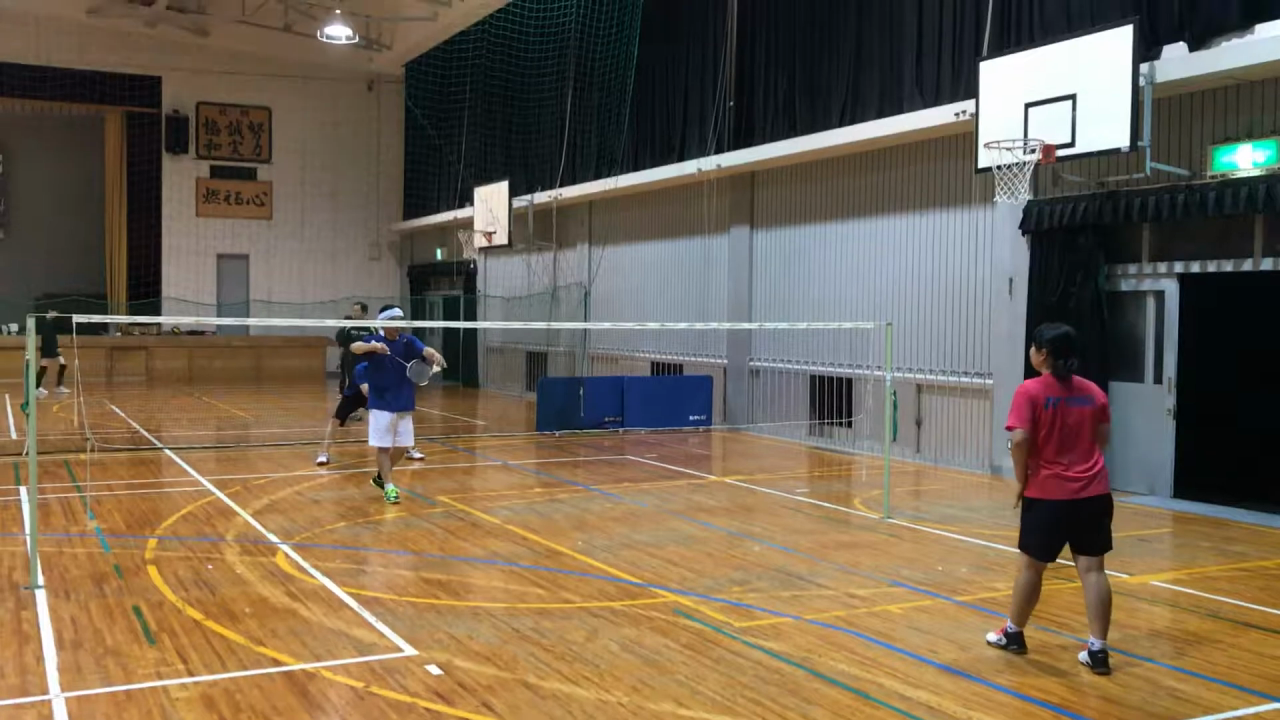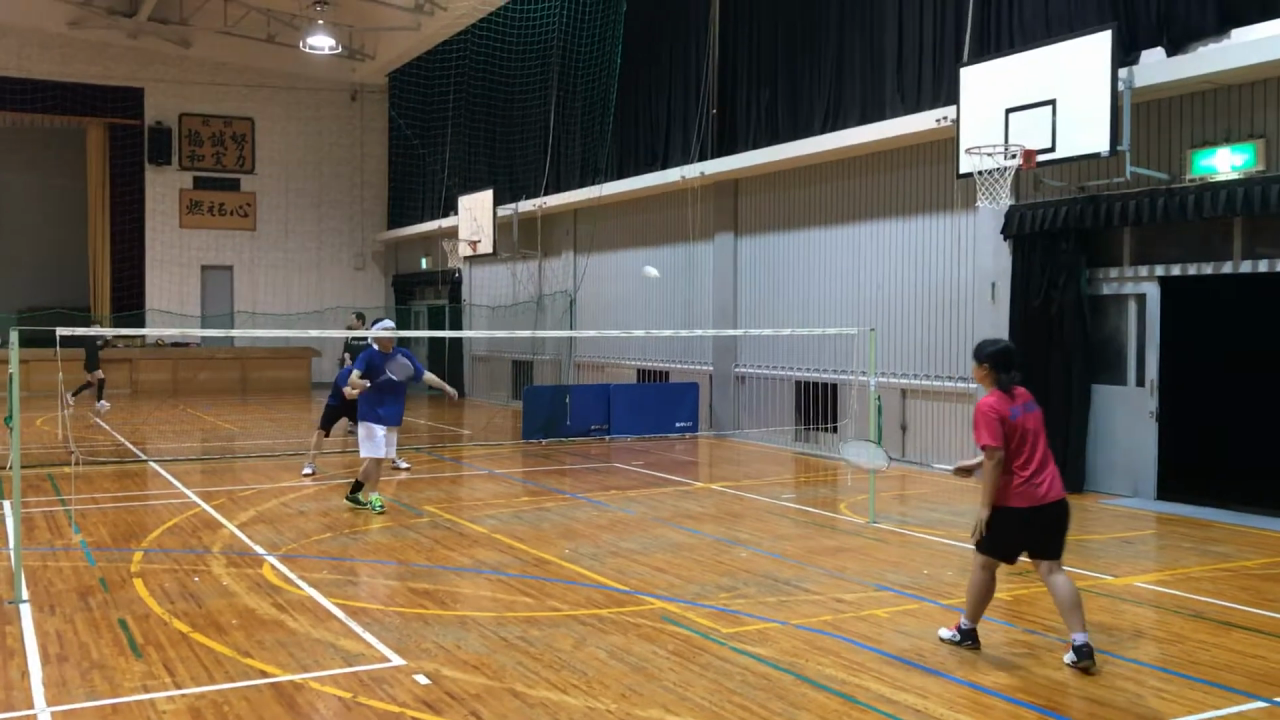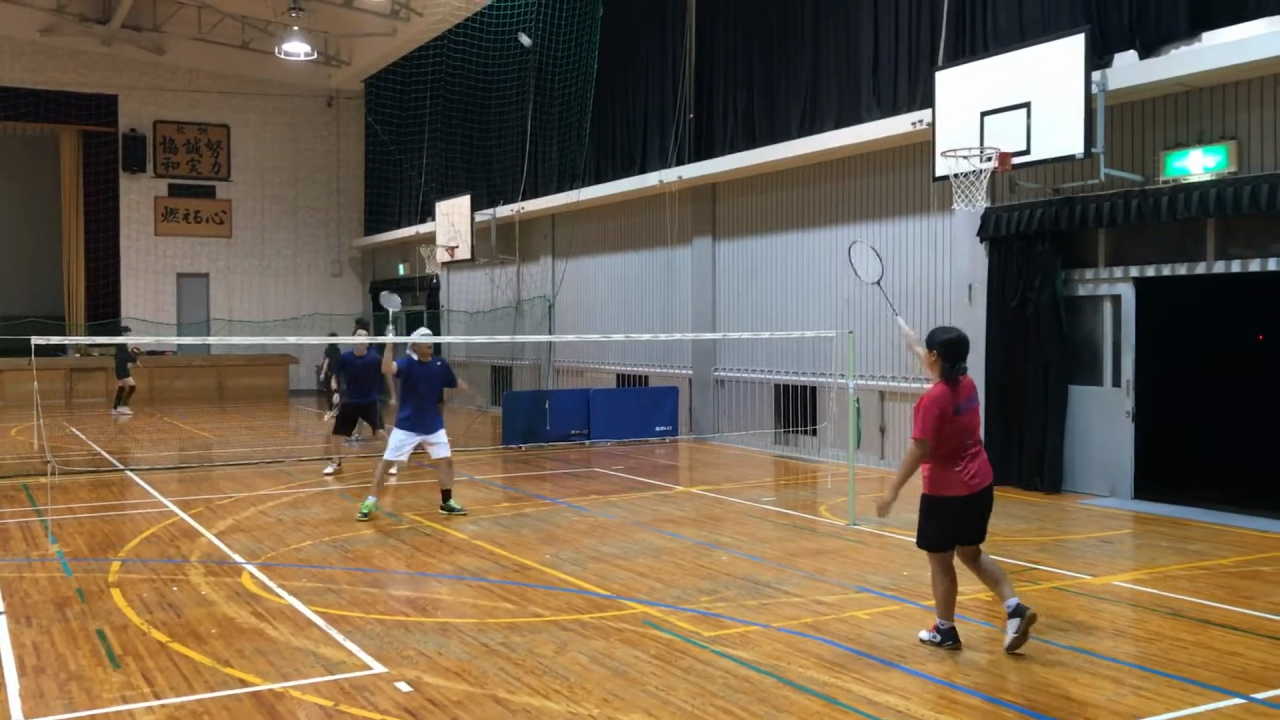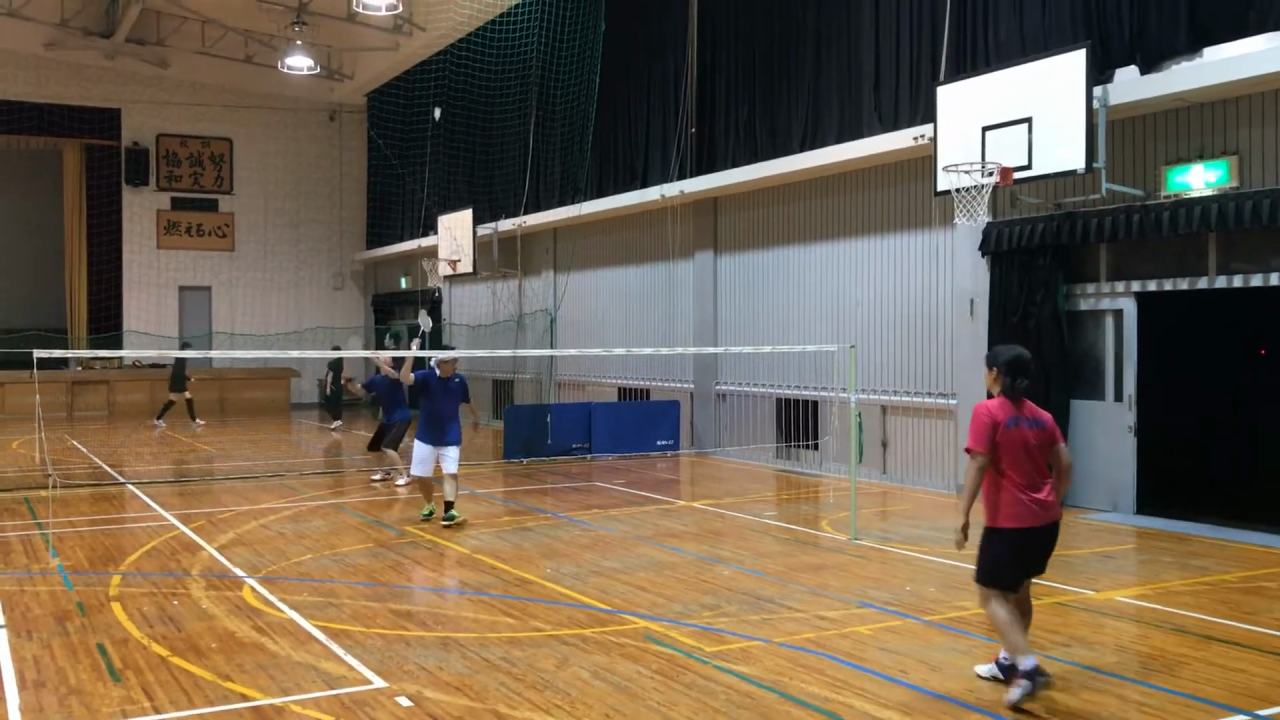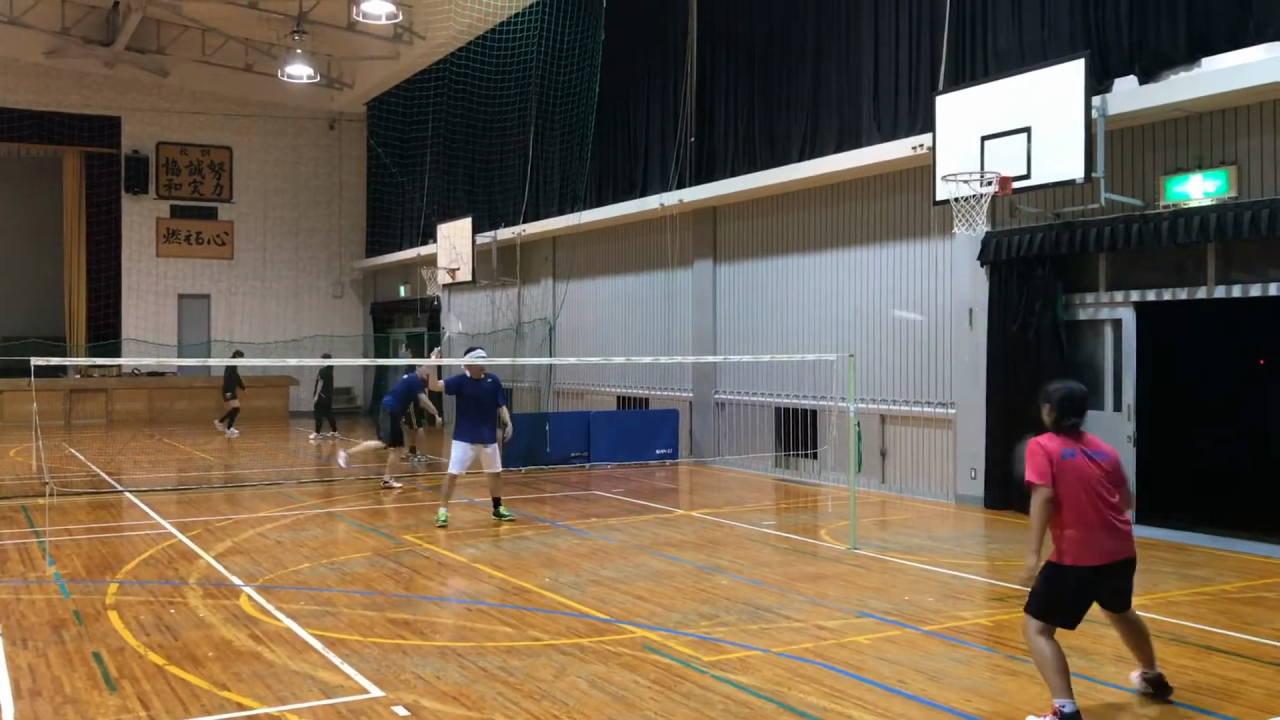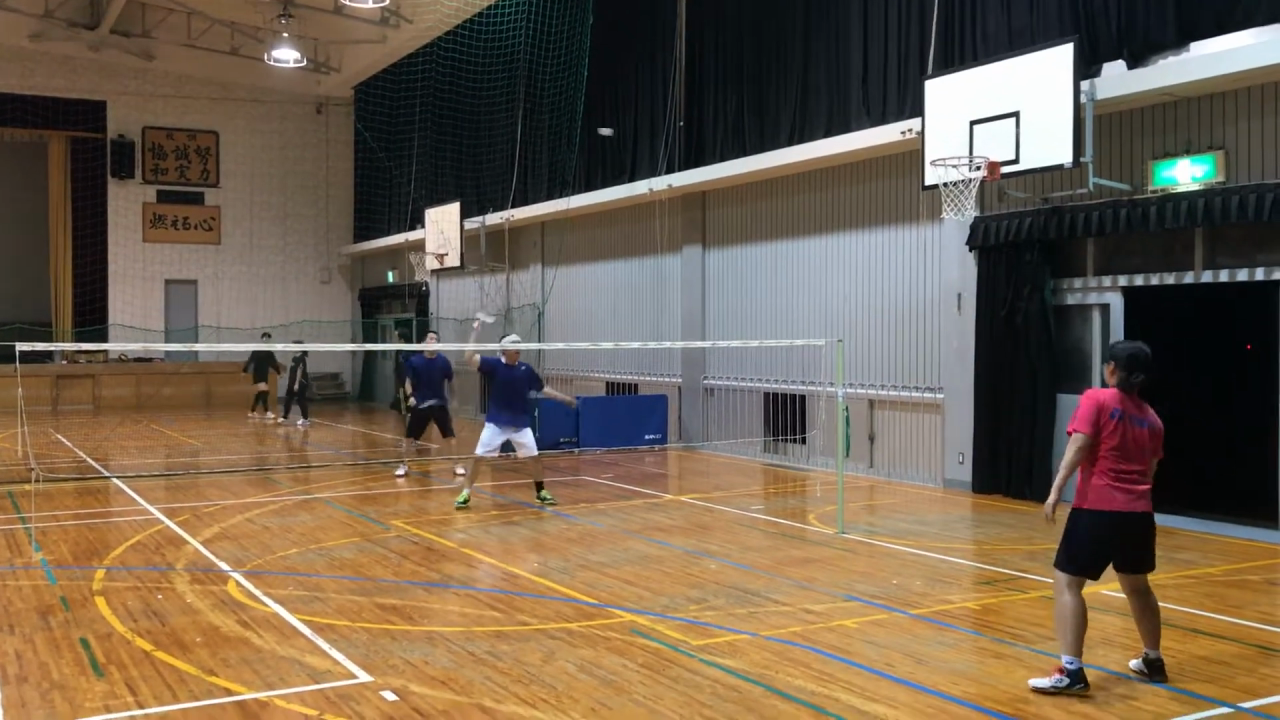
dt=0.7s
person 1, frame 1
left shoulder: (1030, 390)
right shoulder: (1094, 392)
left elbow: (1020, 440)
right elbow: (1102, 439)
left wrist: (1022, 481)
left hip: (1048, 494)
right hip: (1094, 493)
left knee: (1031, 566)
right knee: (1092, 569)
left ankle: (1013, 634)
right ankle: (1098, 650)
person 1, frame 2
left shoulder: (988, 406)
right shoulder: (1026, 398)
left elbow: (996, 460)
left wrist: (985, 506)
right wrist: (974, 465)
left hip: (1014, 502)
right hip: (1051, 499)
left knee: (983, 564)
right knee: (1052, 571)
left ankle: (966, 630)
right ankle: (1081, 645)
person 1, frame 3
left shoulder: (933, 398)
right shoulder: (966, 385)
left elbow: (920, 450)
right elbow: (948, 375)
left wrist: (892, 490)
right wrist: (915, 348)
left hip: (946, 492)
right hip: (979, 486)
left knee: (940, 561)
right knee: (972, 553)
left ankle: (945, 631)
right ankle: (1015, 608)
person 1, frame 4
left shoulder: (987, 411)
right shoulder: (1041, 416)
left elbow: (978, 466)
right elbow: (1064, 465)
left wrist: (963, 515)
right wrist: (1054, 503)
left hip: (1008, 521)
right hip: (1044, 520)
left knee: (994, 597)
right knee: (1017, 591)
left ankle: (1029, 670)
right ankle: (1008, 663)
person 1, frame 5
left shoulder: (1041, 447)
right shoulder: (1104, 449)
left elbow: (1042, 498)
right elbow: (1126, 500)
left wrist: (1033, 552)
left hip: (1075, 557)
right hip: (1121, 552)
left knee: (1036, 629)
right knee: (1120, 613)
right ankle: (1152, 678)
person 1, frame 6
left shoulder: (1096, 399)
right shoulder: (1151, 417)
left elbow: (1079, 446)
right elbow: (1150, 469)
left wrist: (1055, 491)
left hip: (1096, 507)
right hip: (1138, 510)
left knee: (1067, 583)
right knee: (1137, 585)
left ankle: (1071, 671)
right ankle: (1153, 660)
person 2, frame 1
left shoulder: (409, 341)
right shoulder: (375, 340)
left elbow: (426, 351)
right elbow: (354, 347)
left wrist: (435, 355)
right wrist: (373, 346)
left hip: (404, 405)
right hip: (381, 405)
left knee: (402, 447)
right knee: (383, 447)
left ankle: (381, 477)
right ankle: (389, 486)
person 2, frame 2
left shoulder: (403, 355)
right shoulder: (367, 356)
left elbow: (423, 375)
right elbow: (352, 379)
left wrist: (445, 387)
right wrist: (357, 383)
left hip: (392, 418)
right hip: (372, 417)
left knee: (376, 459)
right knee: (376, 457)
left ankle: (354, 493)
right ankle: (374, 496)
person 2, frame 3
left shoulder: (441, 365)
right shoulder: (408, 362)
left elbow: (456, 383)
right elbow: (387, 369)
left hip: (434, 425)
right hip: (407, 425)
left knee: (445, 461)
right knee: (388, 461)
left ankle: (447, 502)
right ankle: (371, 501)
person 2, frame 4
left shoulder: (460, 380)
right shoulder: (427, 377)
left elbow: (466, 401)
right elbow: (404, 379)
left wrist: (475, 417)
right wrist: (412, 353)
left hip: (450, 438)
right hip: (426, 438)
left knee: (450, 474)
right knee: (420, 476)
left ankle: (449, 512)
right ankle: (430, 506)
person 2, frame 5
left shoulder: (493, 381)
right shoulder: (460, 381)
left elbow: (501, 406)
right elbow: (434, 386)
left wrist: (508, 425)
left hip: (488, 438)
right hip: (464, 438)
left knee: (495, 473)
right knee: (452, 474)
left ankle: (497, 508)
right ankle: (443, 511)
person 2, frame 6
left shoulder: (526, 369)
right shoulder: (493, 364)
left elbow: (543, 388)
right elbow: (469, 358)
left wrist: (564, 398)
right wrist: (474, 334)
left hip: (521, 424)
right hip: (495, 423)
left knee: (534, 458)
right knee: (479, 457)
left ankle: (541, 492)
right ankle: (465, 493)
